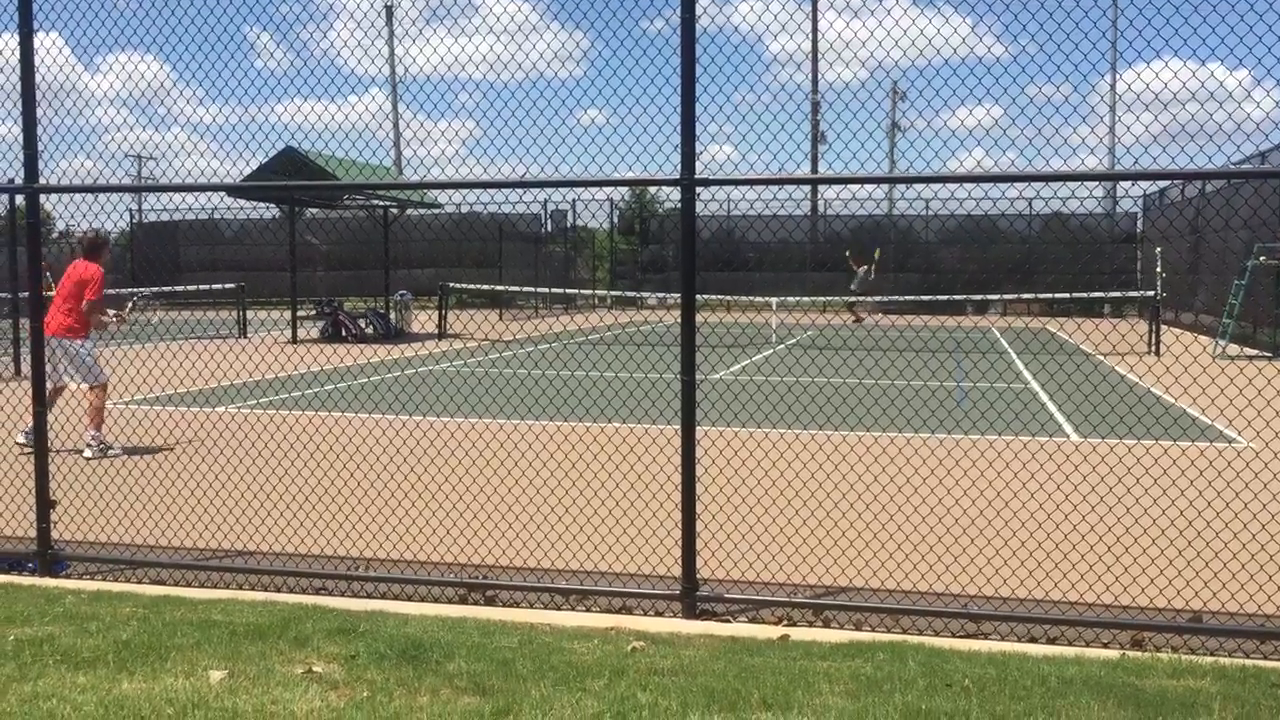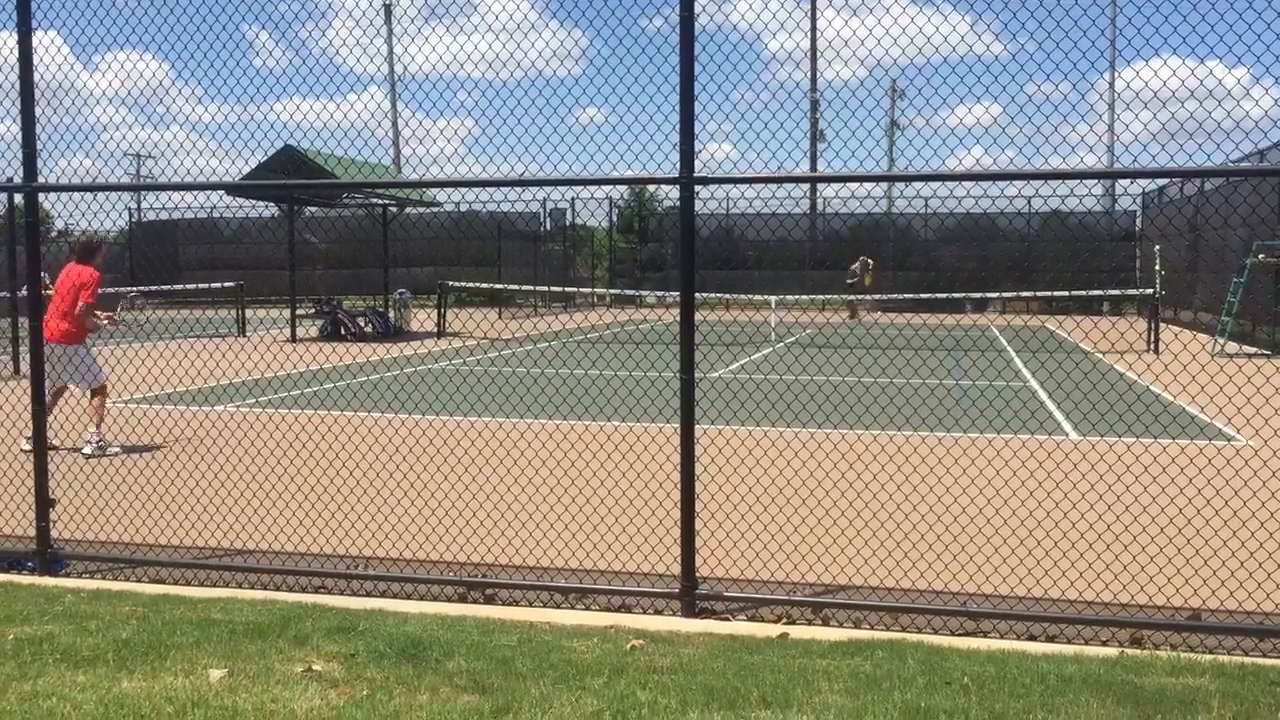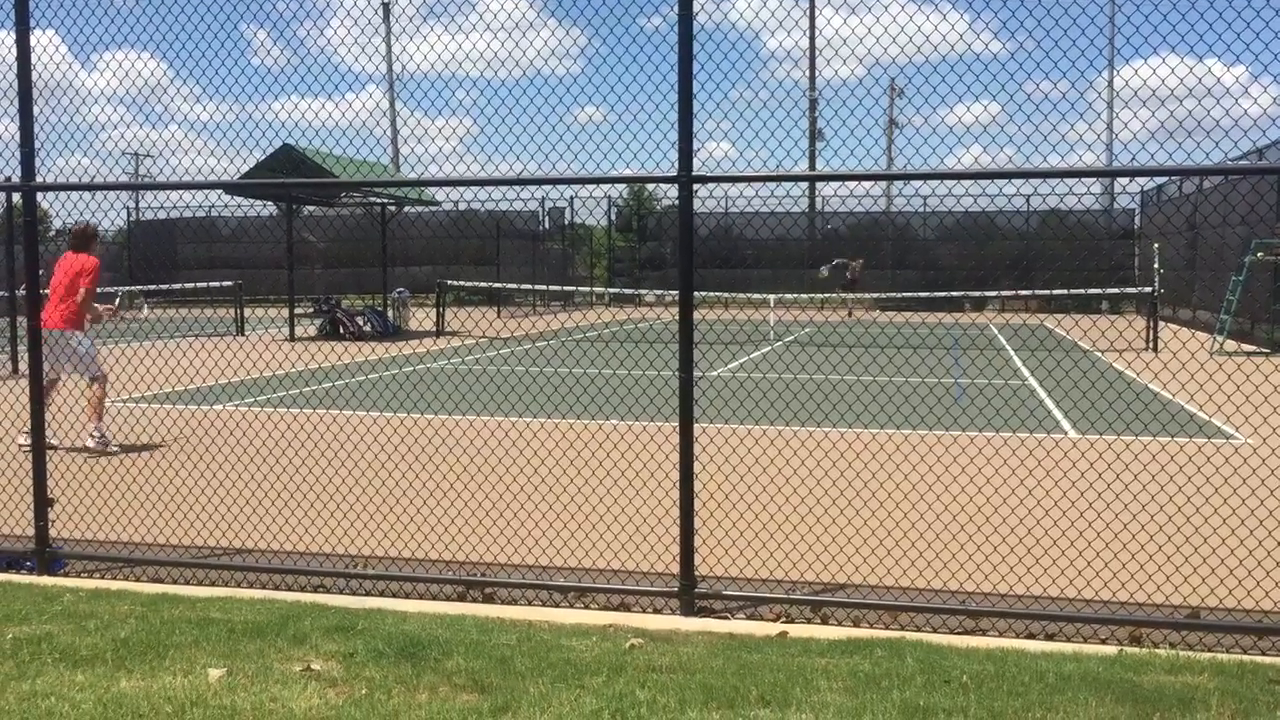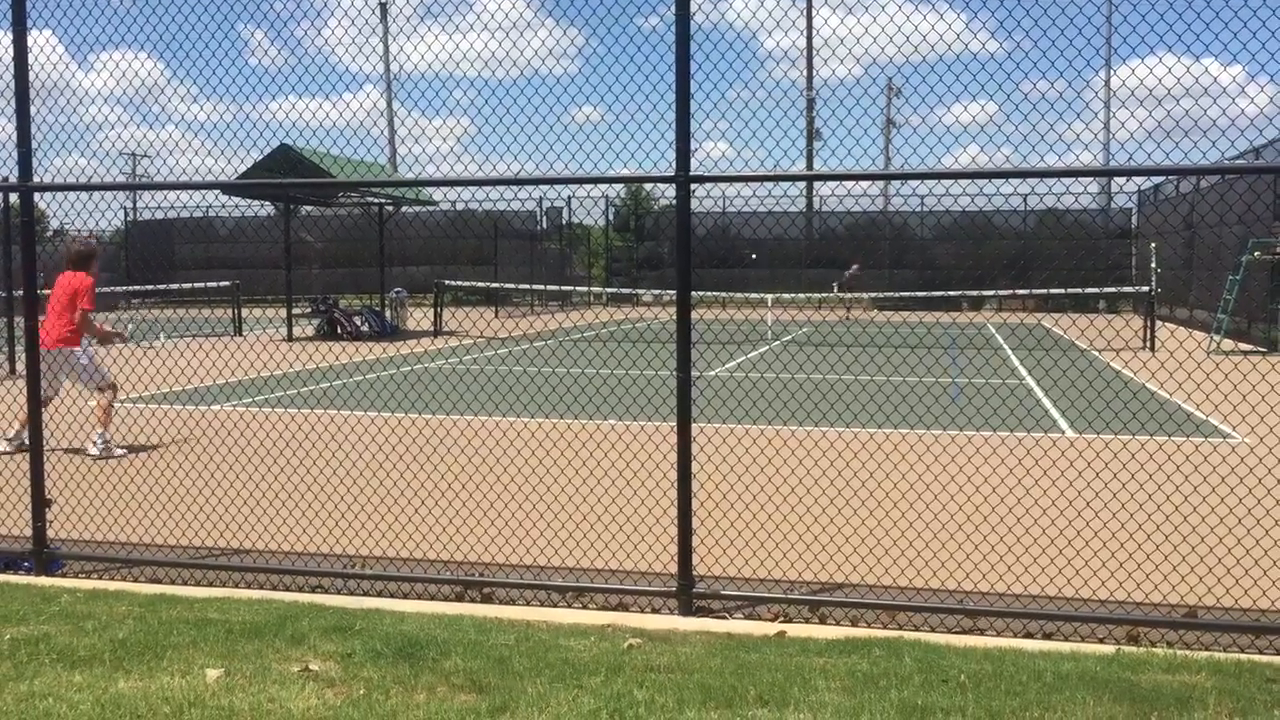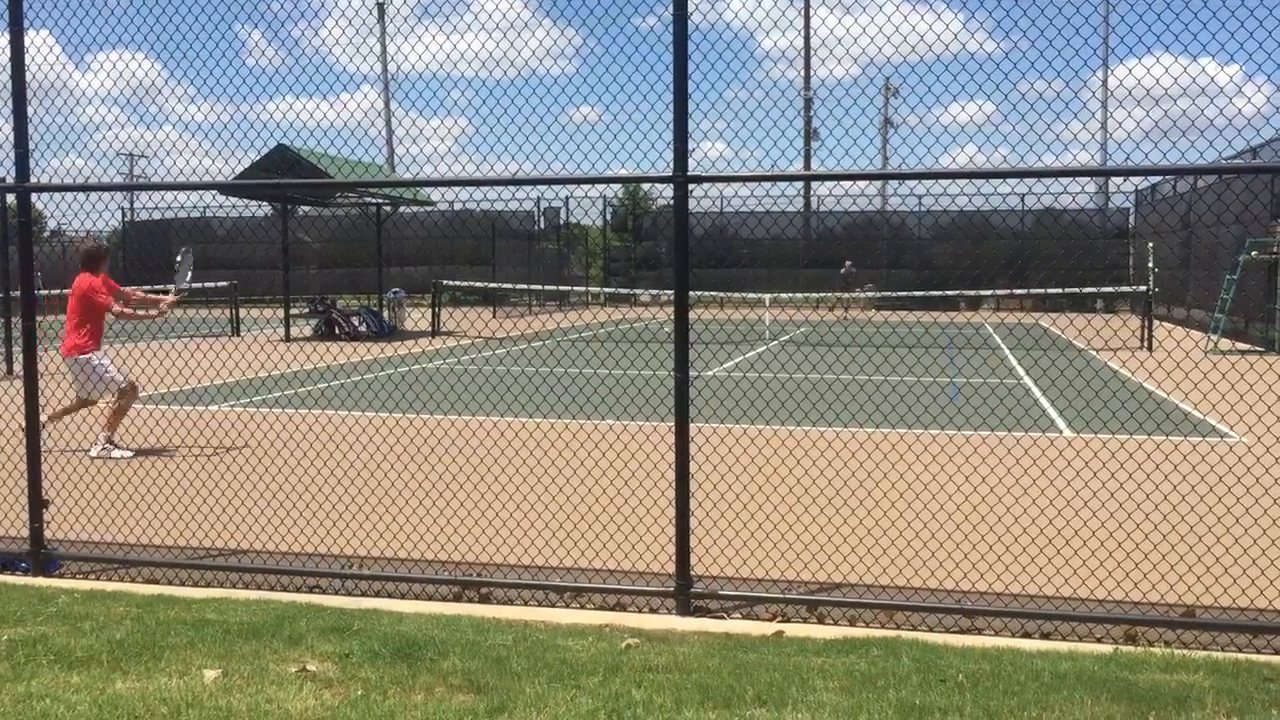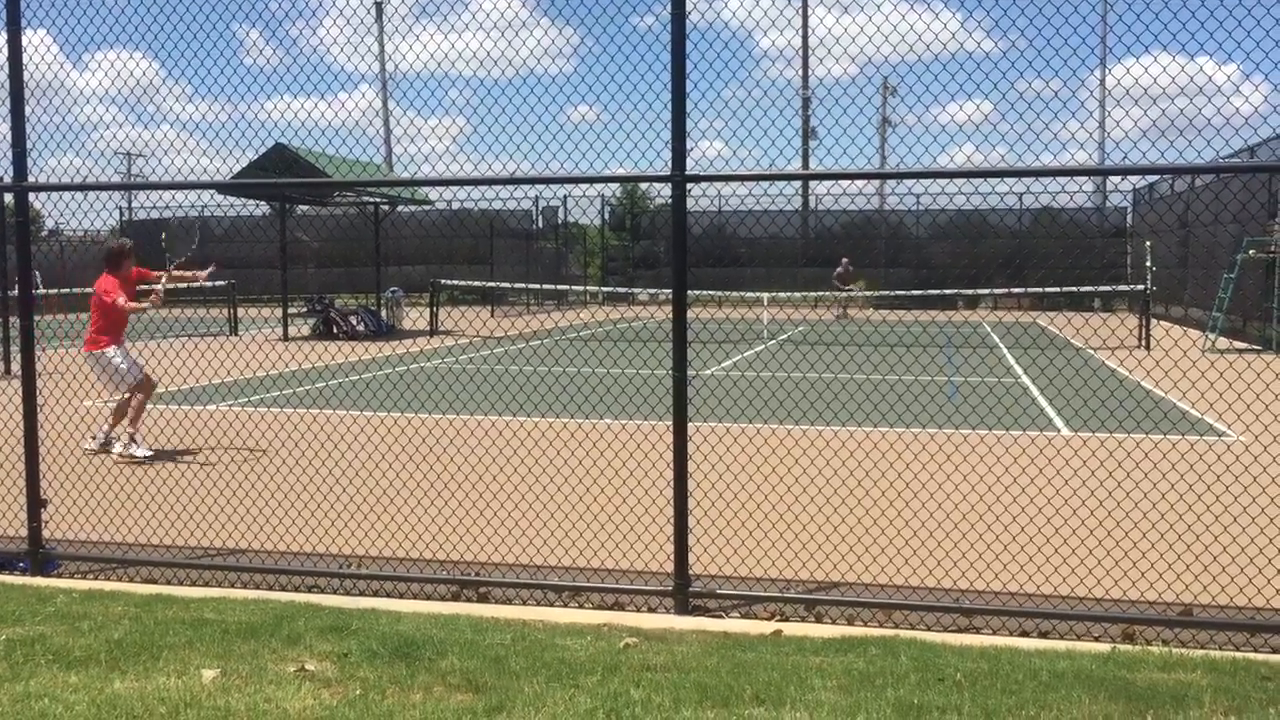
dt=0.2s
person 1, frame 1
left shoulder: (77, 264)
right shoulder: (96, 271)
right elbow: (86, 309)
left wrist: (105, 314)
right wrist: (100, 322)
left hip: (50, 331)
right hip: (70, 336)
left knee: (55, 386)
right knee: (98, 384)
left ankle: (30, 432)
right ankle: (95, 443)
person 1, frame 2
left shoulder: (69, 268)
right shoulder: (92, 275)
right elbow: (81, 313)
left wrist: (98, 316)
right wrist: (95, 325)
left hip: (49, 336)
right hip: (69, 340)
left knee: (57, 387)
right knee: (98, 387)
left ankle: (34, 436)
right ankle: (94, 441)
person 1, frame 3
left shoulder: (65, 258)
right shoulder: (91, 262)
right elbow: (81, 299)
left wrist: (97, 308)
right wrist: (95, 315)
left hip: (47, 326)
right hip: (68, 329)
left knee: (49, 380)
right knee: (98, 377)
left ankle: (32, 432)
right ankle: (96, 435)
person 1, frame 4
left shoulder: (65, 277)
right shoulder: (86, 281)
right elbow: (81, 320)
left wrist: (103, 331)
right wrist: (102, 334)
left hip: (46, 344)
right hip: (68, 346)
left knee: (44, 396)
right knee: (107, 387)
left ankle: (13, 439)
right ankle: (100, 442)
person 1, frame 5
left shoulder: (98, 279)
right shoulder: (89, 283)
left elbow: (129, 295)
right elbow: (117, 311)
left wrist: (162, 300)
right wrist: (151, 314)
left hip: (77, 351)
right hip: (83, 352)
left knee: (85, 400)
right knee: (127, 390)
left ankle: (40, 424)
right ankle: (102, 445)
person 1, frame 6
left shoulder: (130, 274)
right shoulder: (107, 284)
left elbow: (163, 275)
right elbow: (125, 307)
left wrist: (196, 275)
right wrist: (147, 305)
left hip: (112, 346)
right hip: (102, 348)
left knee: (136, 391)
right knee: (144, 385)
left ankle: (101, 439)
right ankle: (129, 439)
